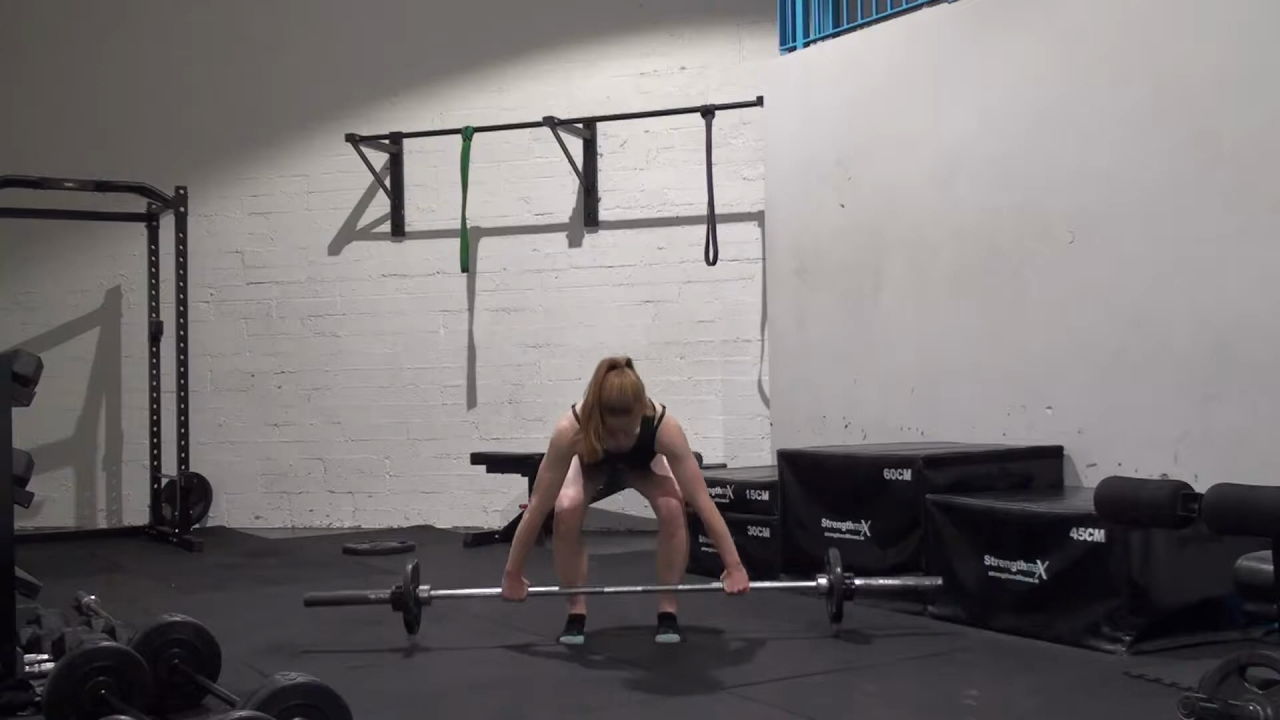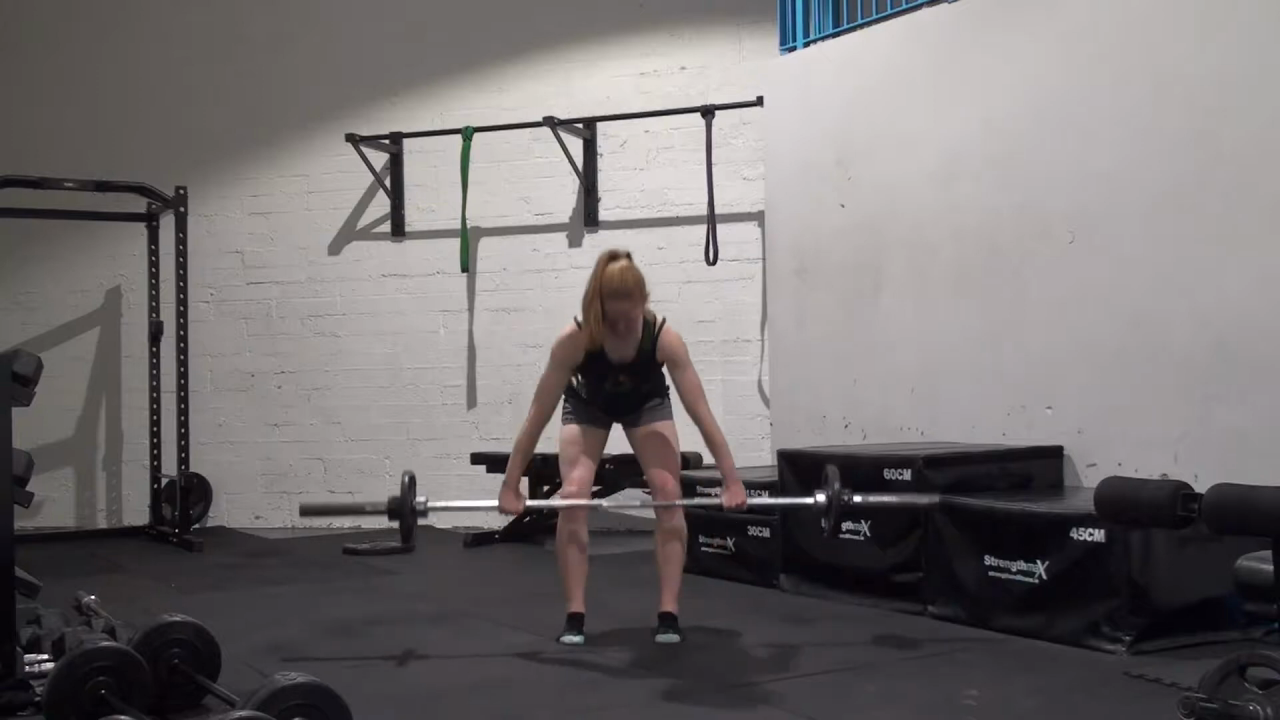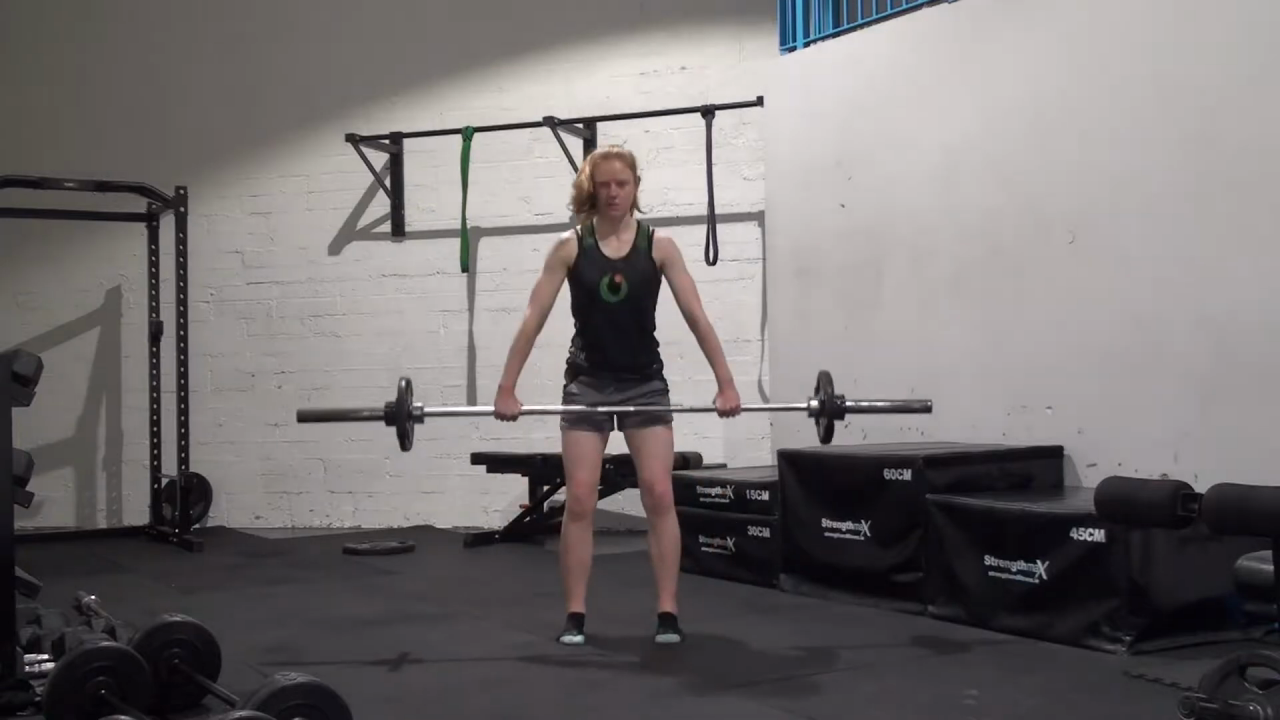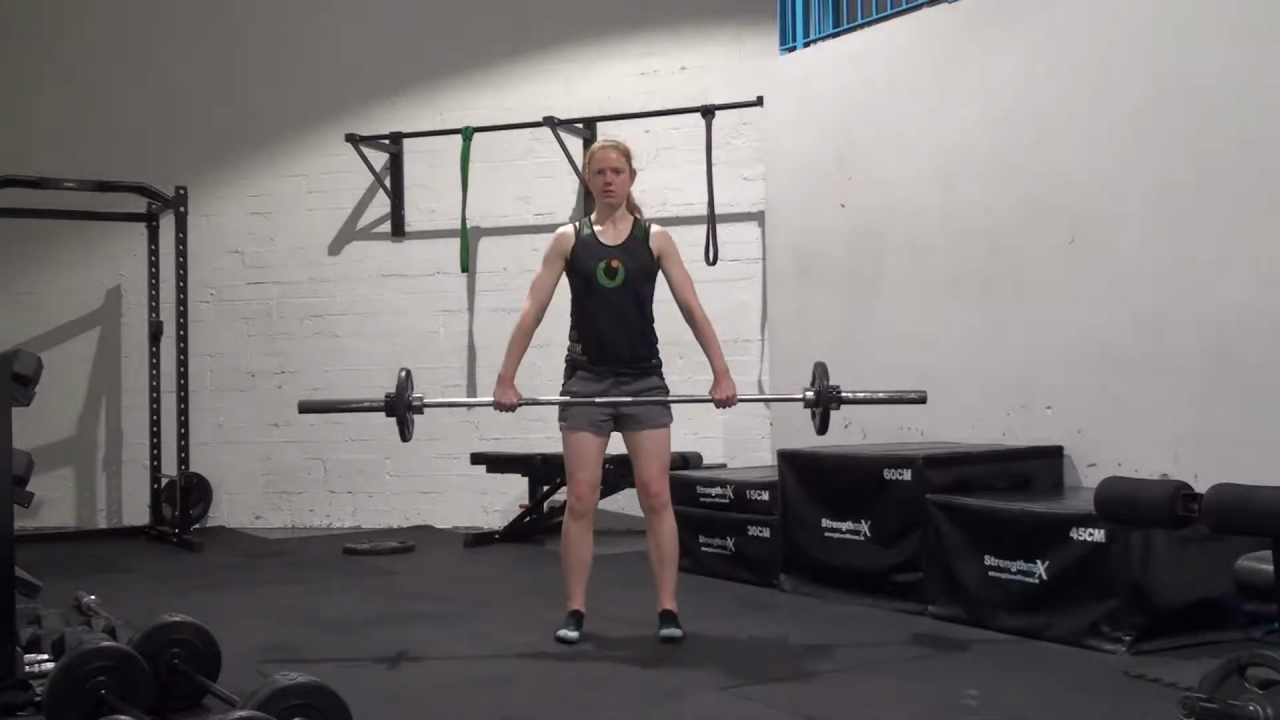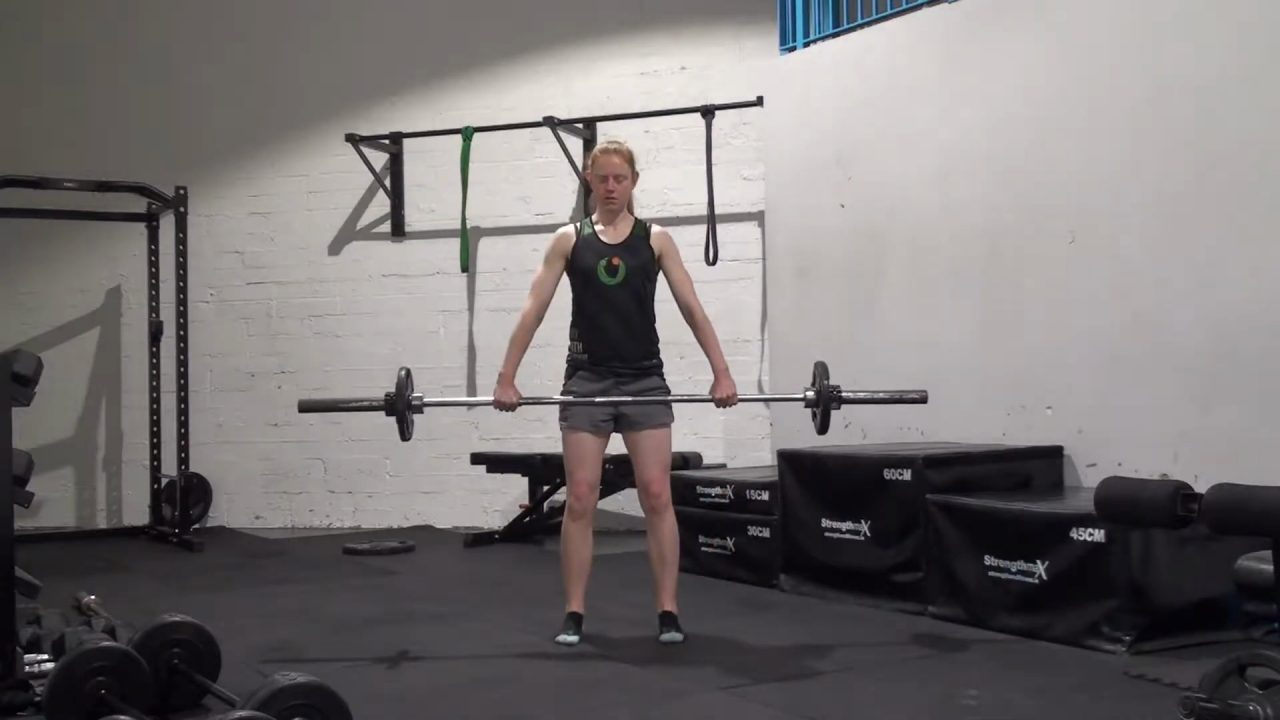
dt=0.4s
person 1, frame 1
left shoulder: (664, 427)
right shoulder: (570, 430)
left elbow: (702, 501)
right elbow: (537, 506)
left wrist: (734, 566)
right wrist: (512, 573)
left hip: (645, 462)
right hip: (590, 461)
left knee: (672, 509)
right knee: (566, 512)
left ankle: (667, 612)
right ankle: (576, 613)
person 1, frame 2
left shoulder: (664, 337)
right shoulder: (573, 340)
left elbow: (702, 413)
right elbow: (537, 417)
left wrist: (732, 479)
right wrist: (510, 484)
left hip: (647, 404)
right hip: (586, 405)
left knee: (668, 492)
right knee: (573, 496)
left ankle: (668, 613)
right ankle: (575, 615)
person 1, frame 3
left shoulder: (659, 244)
right shoulder: (569, 246)
left elbow: (696, 316)
right elbow: (533, 319)
left wrist: (726, 382)
right wrist: (506, 387)
left hip: (645, 384)
right hip: (587, 383)
left knee: (659, 496)
right knee: (579, 500)
left ankle: (668, 612)
right ankle: (575, 615)
person 1, frame 4
left shoulder: (655, 238)
right shoulder: (568, 239)
left elbow: (691, 308)
right elbow: (533, 310)
left wrist: (721, 372)
right wrist: (506, 377)
left hip: (643, 379)
right hip: (586, 379)
left knee: (656, 495)
right knee: (580, 499)
left ankle: (668, 610)
right ankle: (574, 612)
person 1, frame 5
left shoulder: (656, 238)
right shoulder: (569, 238)
left elbow: (692, 308)
right elbow: (534, 309)
left wrist: (721, 371)
right wrist: (506, 376)
left hip: (644, 378)
right hip: (587, 378)
left knee: (657, 496)
right knee: (580, 499)
left ankle: (668, 611)
right ankle: (573, 613)
